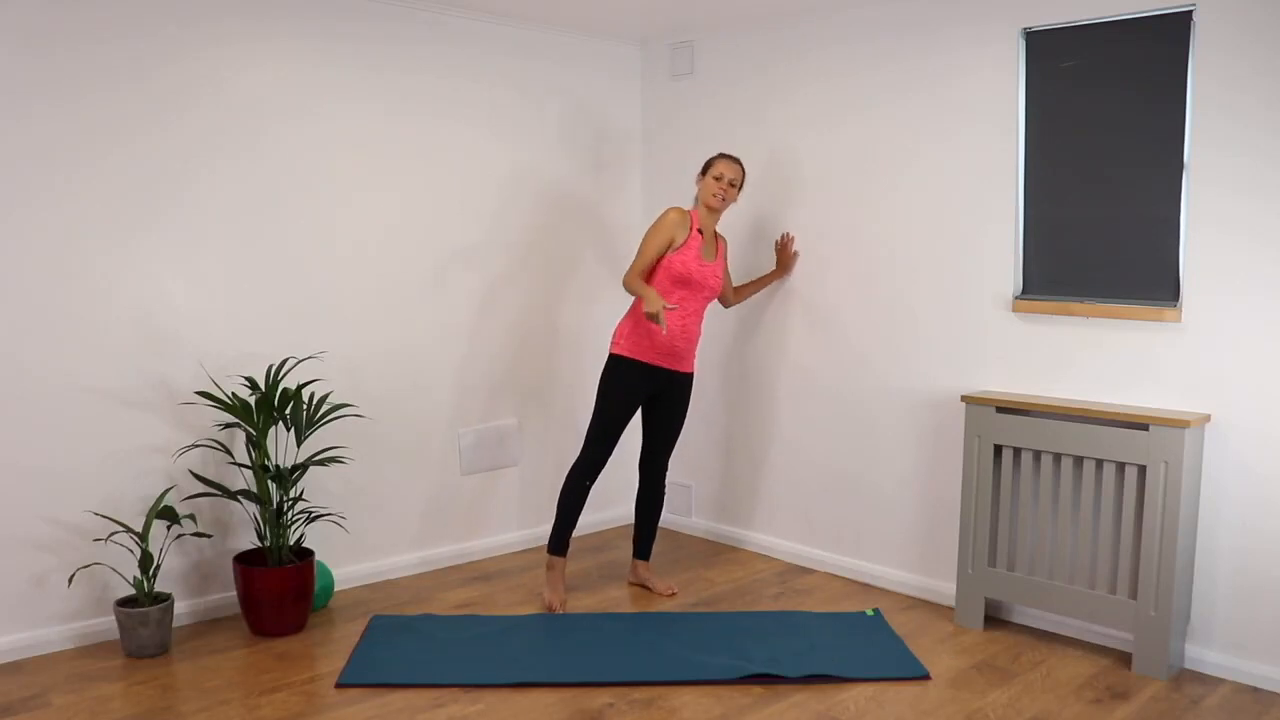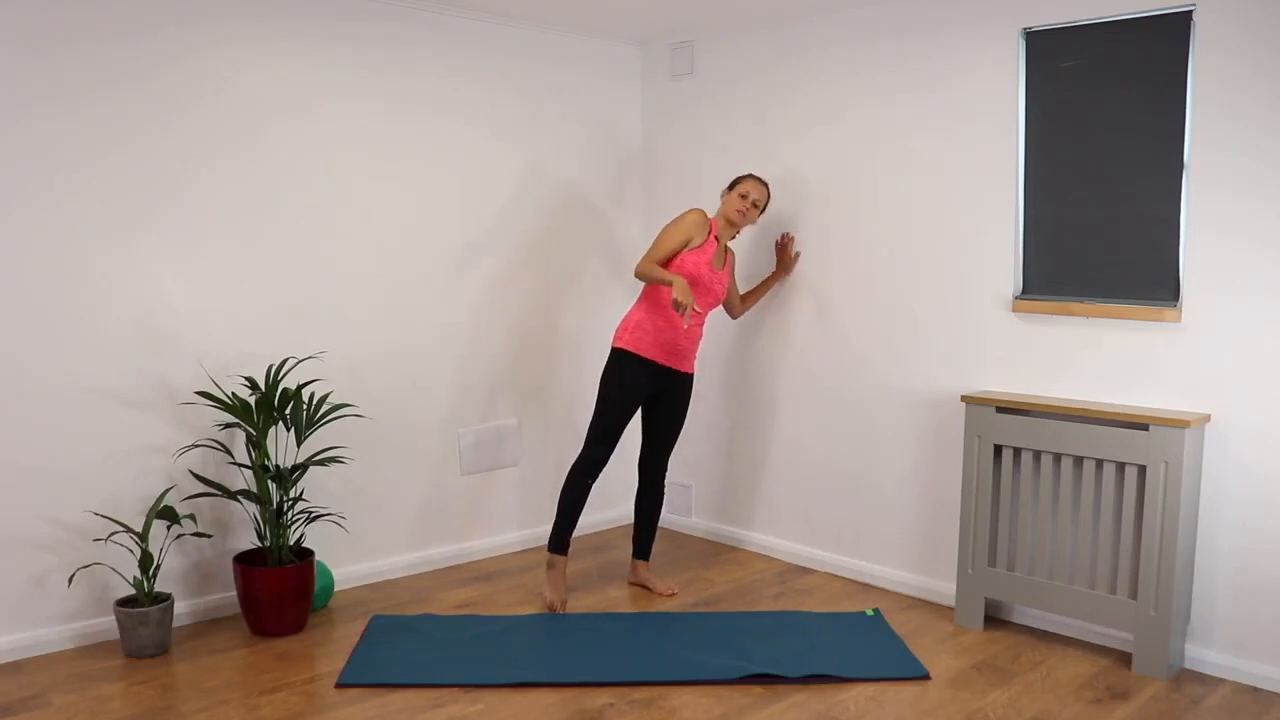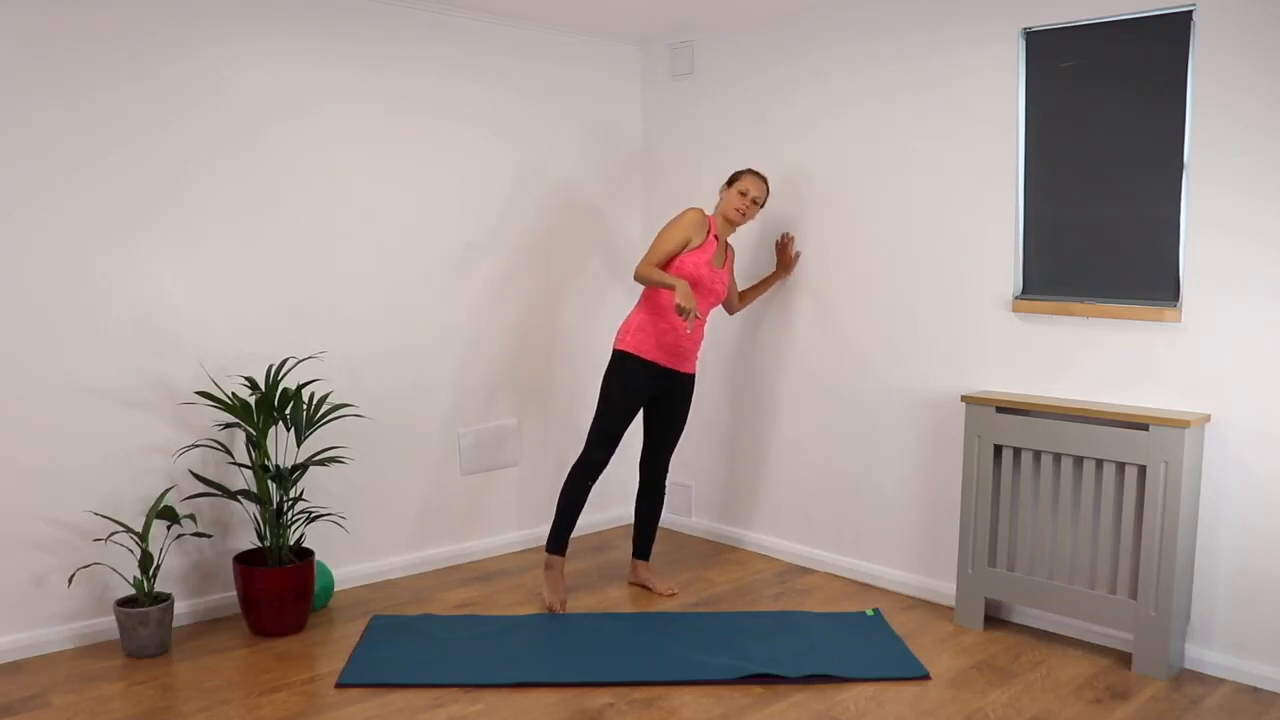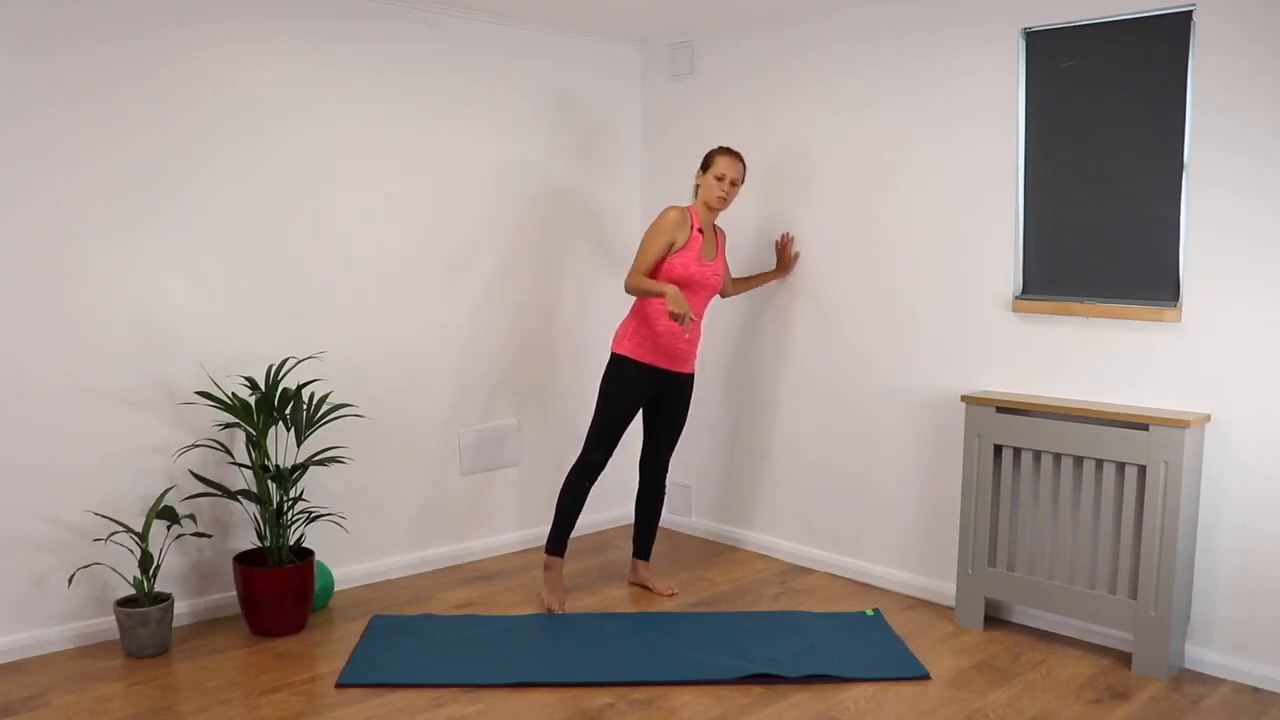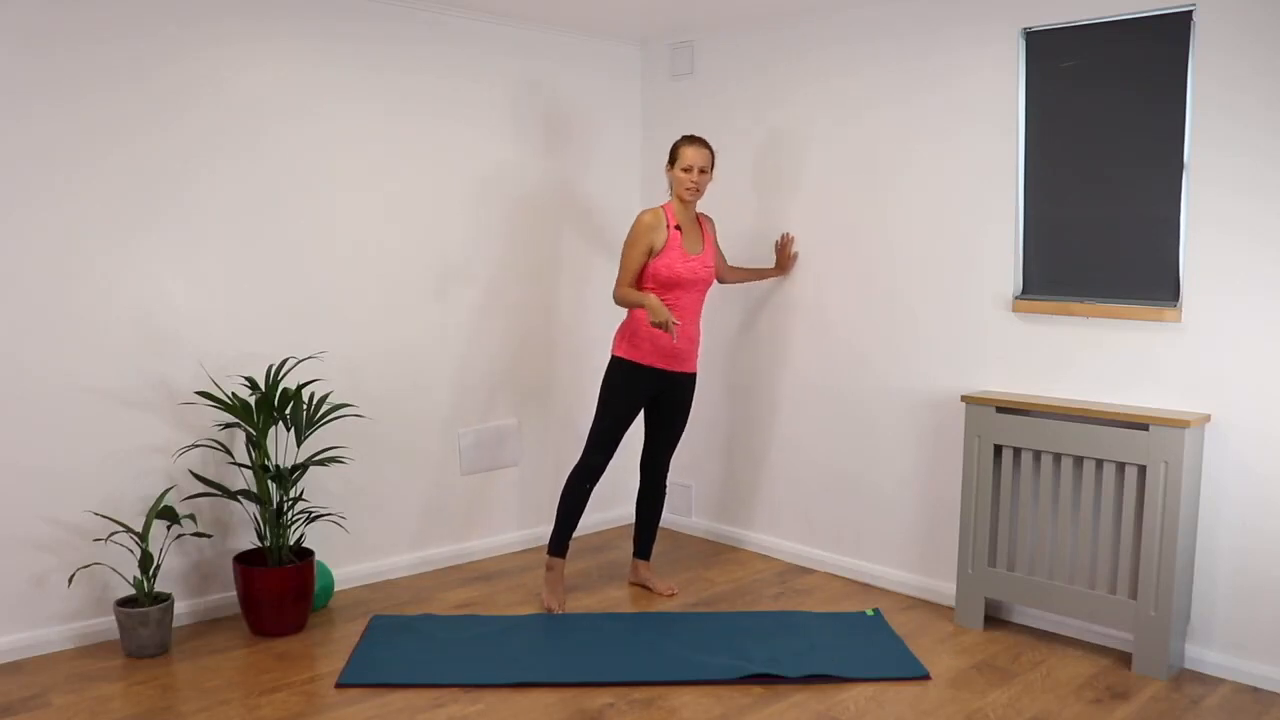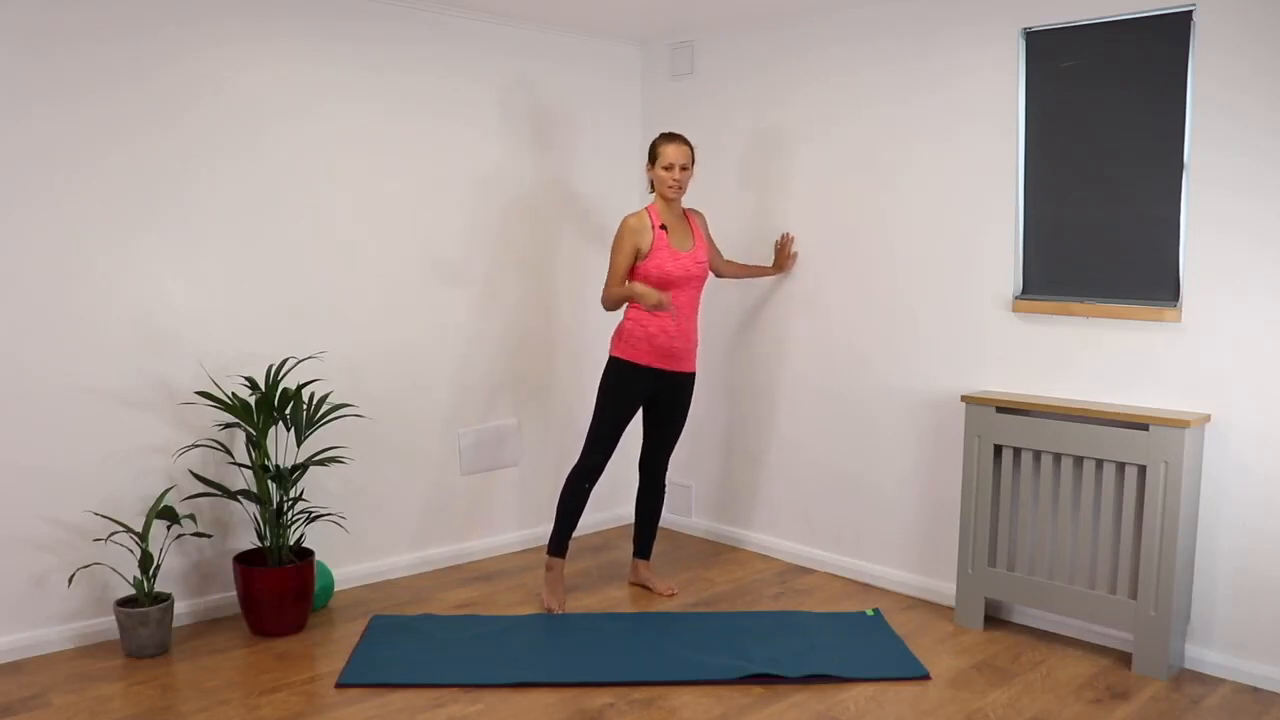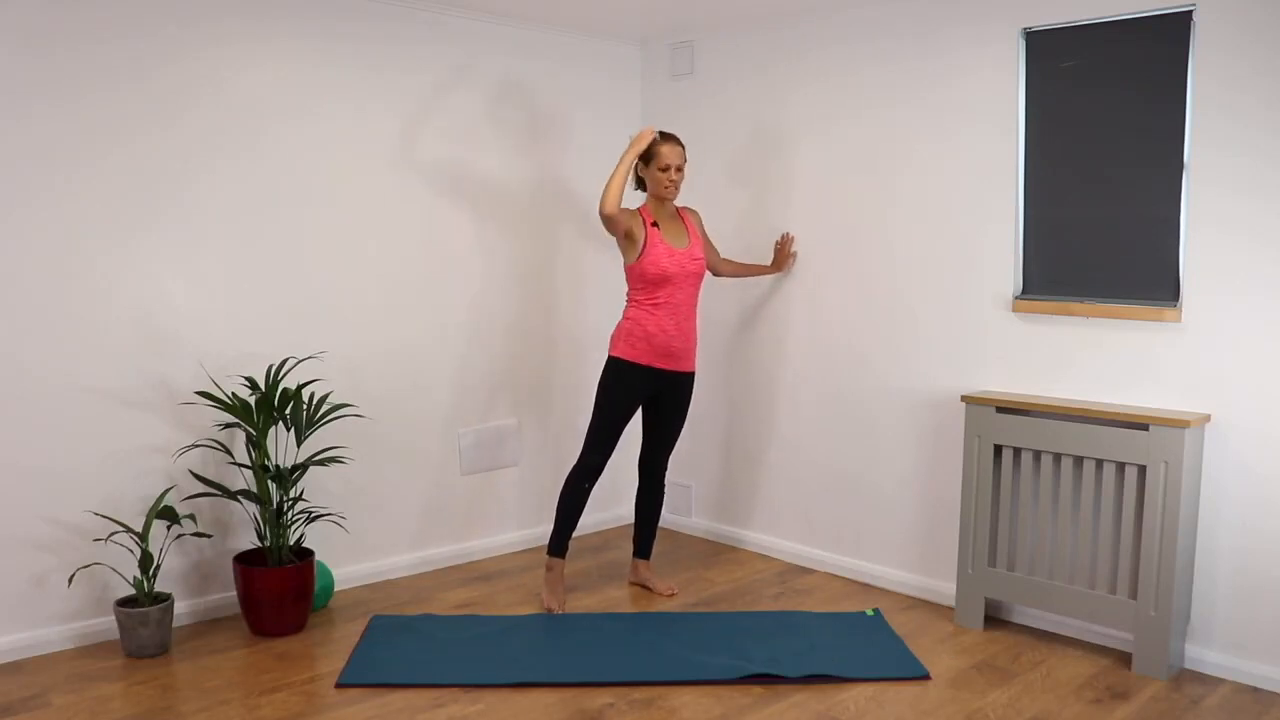
dt=0.4s
person 1, frame 1
left shoulder: (720, 244)
right shoulder: (674, 220)
left elbow: (727, 297)
right elbow: (631, 277)
left wrist: (776, 274)
right wrist: (649, 294)
left hip: (678, 369)
right hip: (634, 357)
left knee: (655, 468)
right knee: (593, 457)
left ankle: (640, 565)
right ankle: (555, 564)
person 1, frame 2
left shoulder: (728, 257)
right shoulder: (694, 222)
left elbow: (736, 308)
right elbow: (643, 267)
left wrist: (778, 274)
right wrist: (675, 280)
left hip: (679, 370)
right hip: (636, 355)
left knee: (655, 468)
right knee: (594, 455)
left ankle: (640, 565)
right ankle: (555, 563)
person 1, frame 3
left shoulder: (728, 253)
right shoulder: (693, 221)
left elbow: (733, 304)
right elbow: (642, 270)
left wrist: (778, 274)
right wrist: (678, 284)
left hip: (680, 371)
right hip: (638, 356)
left knee: (656, 469)
right knee: (595, 456)
left ankle: (640, 565)
right ankle: (554, 563)
person 1, frame 4
left shoulder: (719, 236)
right shoulder: (675, 219)
left elbow: (724, 288)
right elbow: (632, 280)
left wrist: (776, 273)
right wrist: (667, 289)
left hip: (679, 370)
right hip: (636, 359)
left knee: (655, 468)
right knee: (593, 458)
left ankle: (640, 565)
right ankle: (553, 564)
person 1, frame 5
left shoulder: (707, 226)
right shoulder: (650, 222)
left elbow: (721, 273)
right elbow: (620, 291)
left wrist: (775, 271)
right wrist: (648, 301)
left hip: (681, 368)
right hip: (635, 361)
left knee: (656, 468)
right knee: (595, 459)
left ankle: (641, 565)
right ankle: (554, 566)
person 1, frame 6
left shoulder: (697, 222)
right shoulder: (635, 225)
left elbow: (719, 267)
right elbow: (608, 298)
left wrist: (773, 269)
right wrist: (635, 290)
left hip: (679, 367)
right hip: (632, 361)
left knee: (655, 467)
right knee: (593, 460)
left ankle: (641, 565)
right ankle: (554, 566)
person 1, frame 7
left shoulder: (691, 220)
right shoulder: (631, 223)
left elbow: (717, 266)
right elbow: (606, 211)
left wrist: (770, 269)
right wrist: (631, 150)
left hip: (679, 367)
right hip: (632, 360)
left knee: (655, 467)
right knee: (593, 460)
left ankle: (641, 565)
right ankle: (554, 566)
